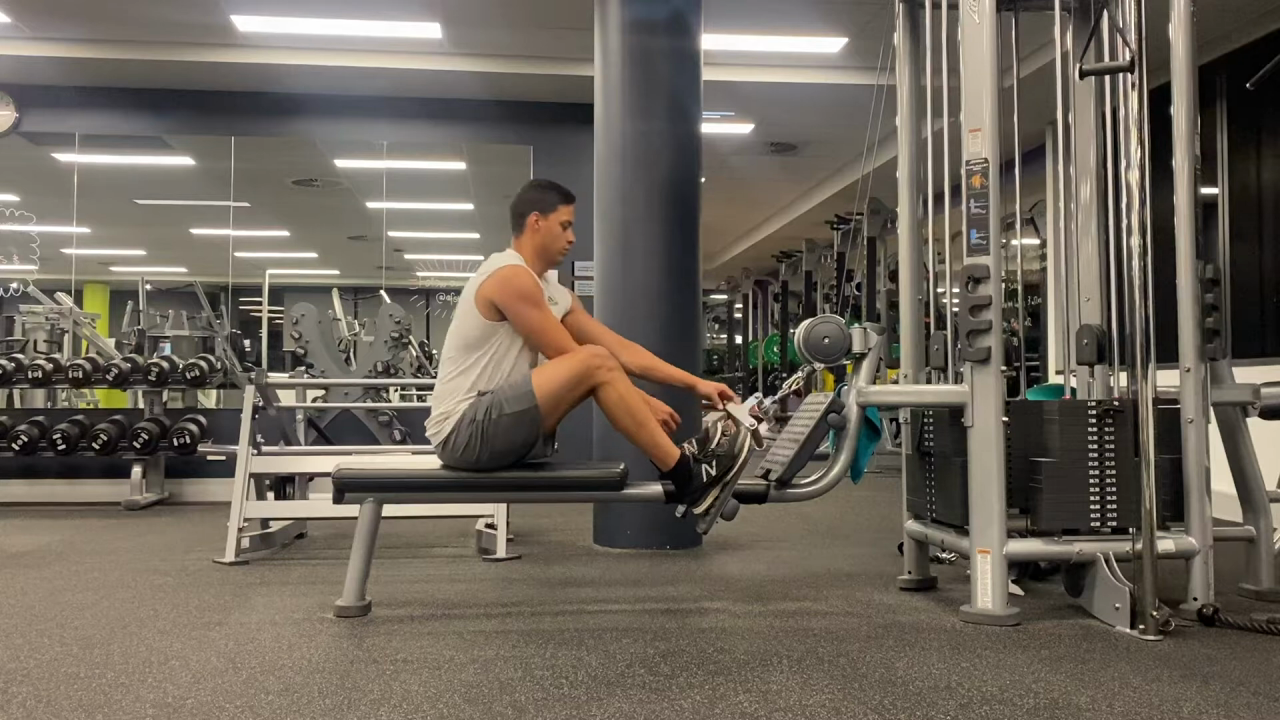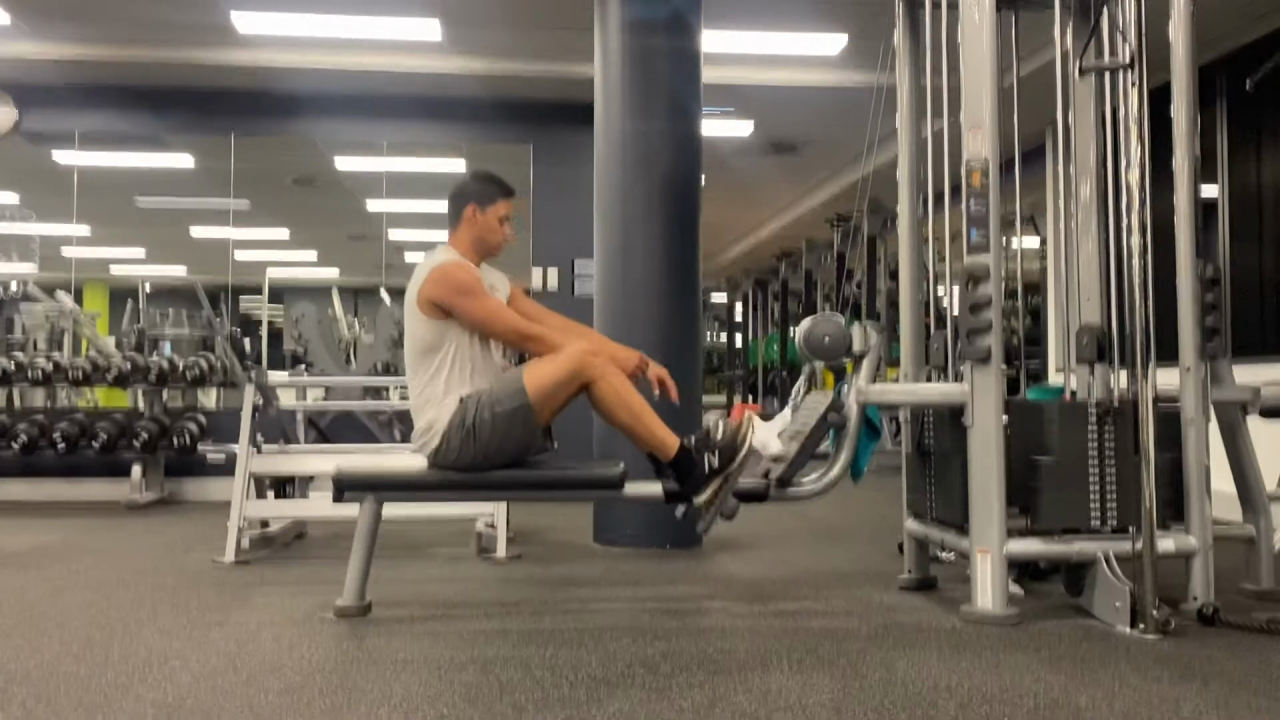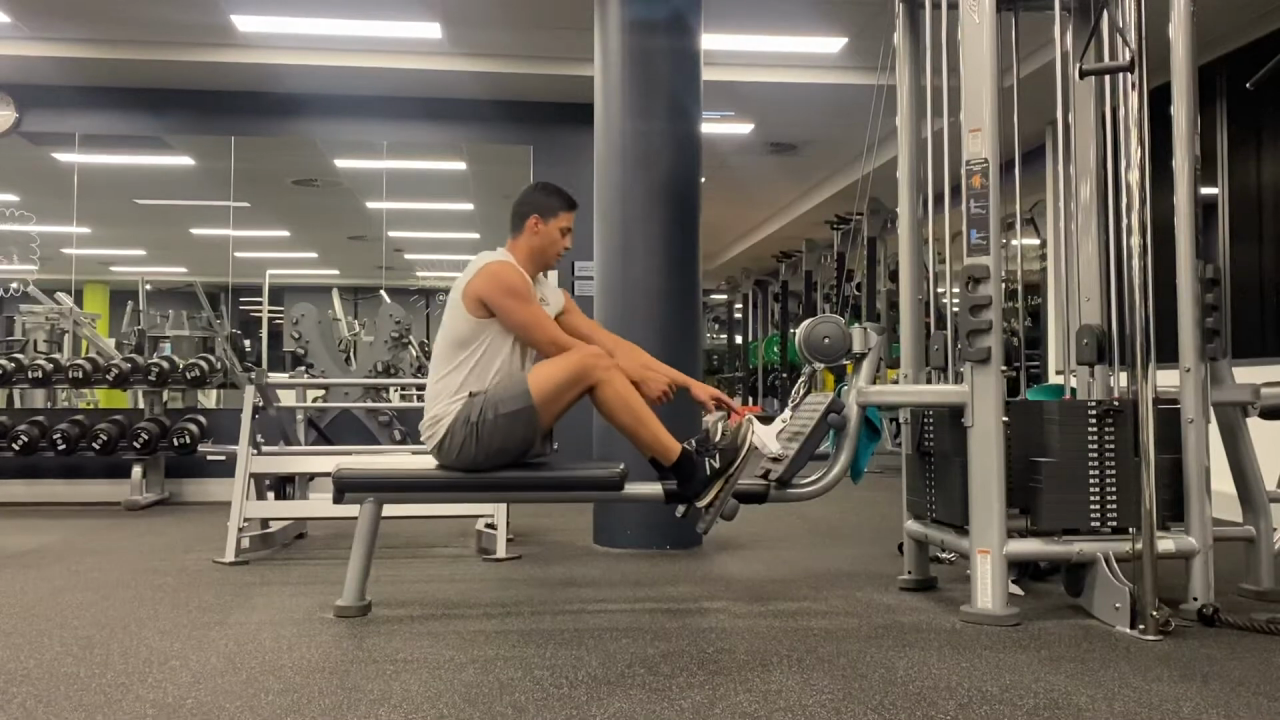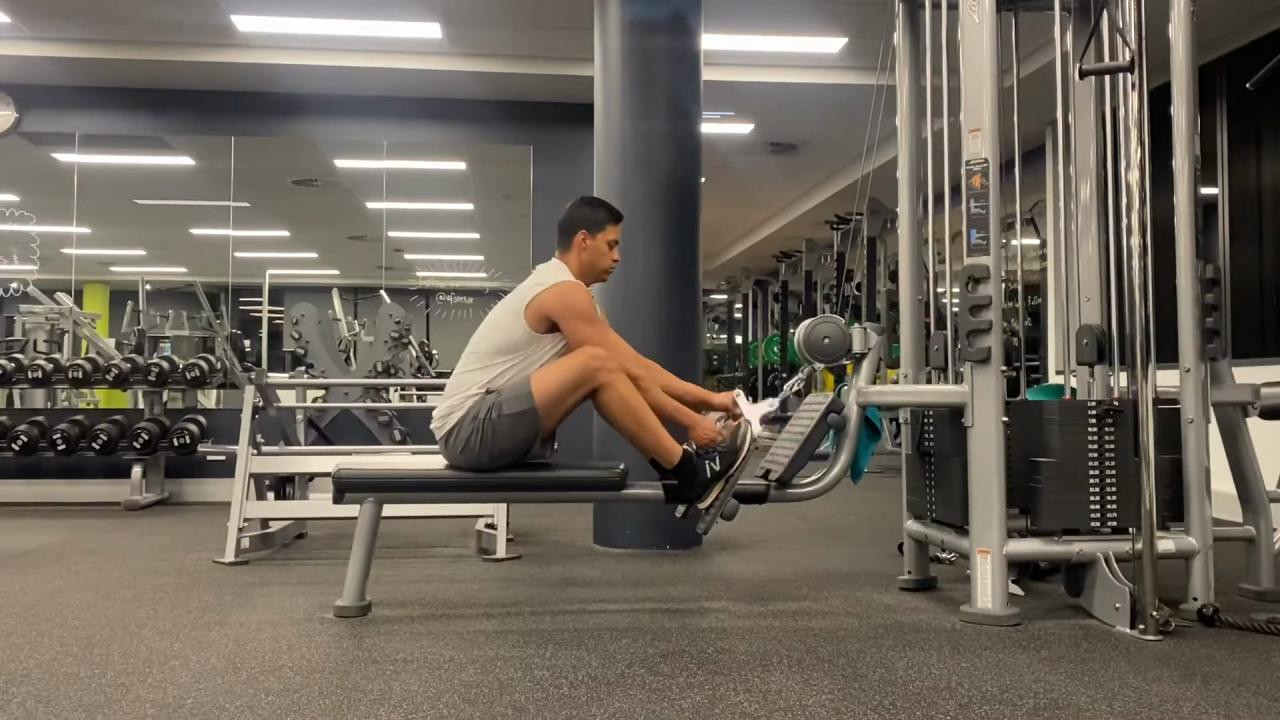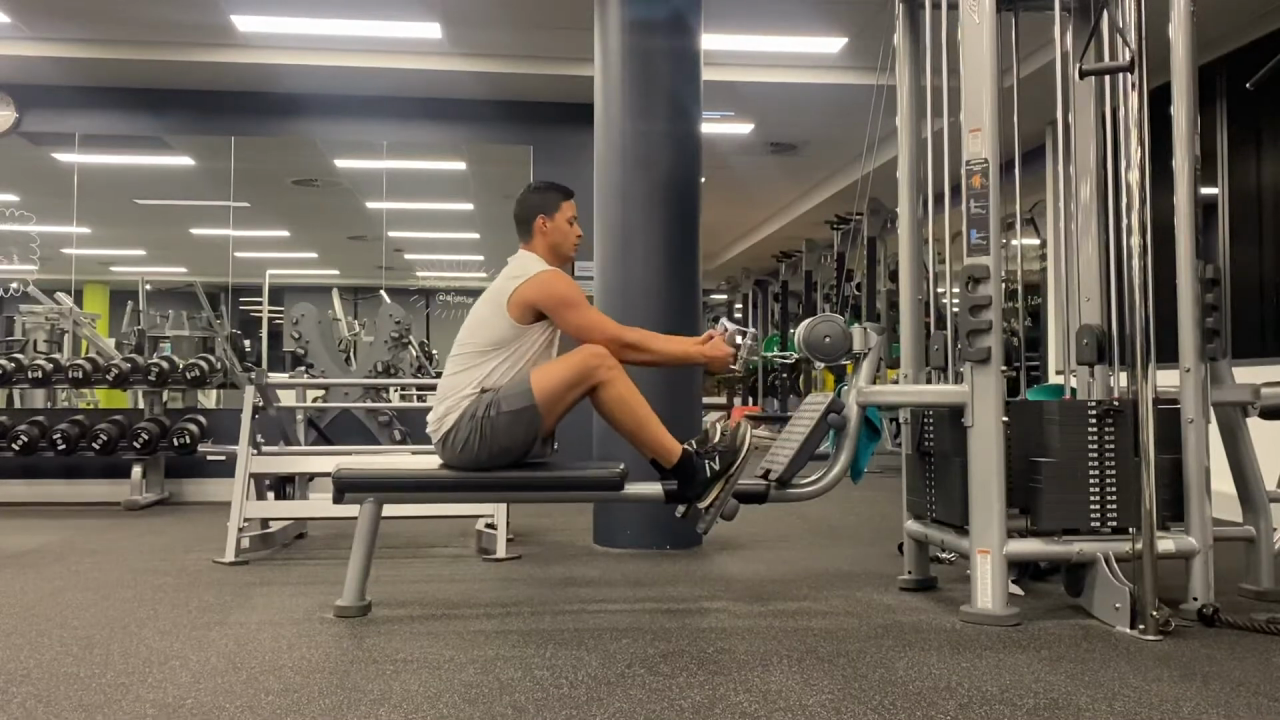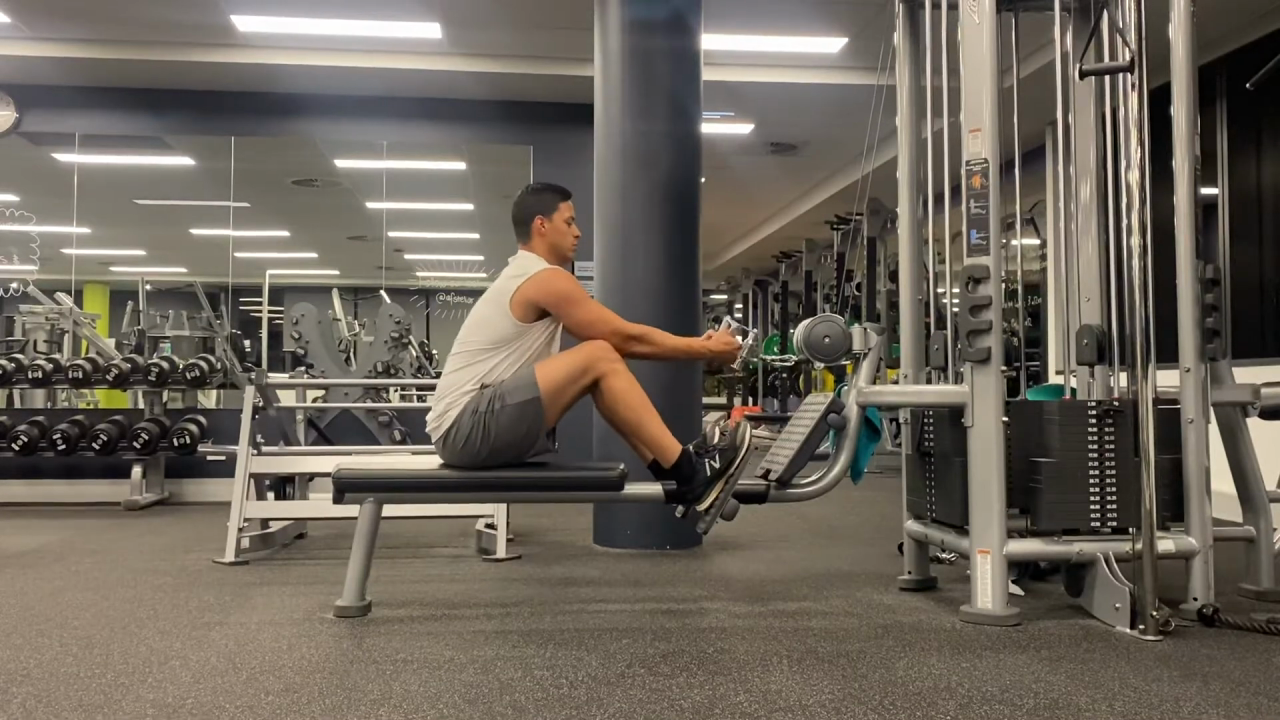
dt=0.4s
person 1, frame 1
left shoulder: (551, 292)
right shoulder: (509, 278)
left elbow: (619, 349)
right elbow: (565, 356)
left wrist: (693, 382)
right wrist: (642, 401)
left hip: (492, 424)
right hip: (464, 431)
left knee: (604, 363)
right knee: (596, 363)
left ankle: (676, 460)
right ankle: (688, 477)
person 1, frame 2
left shoulder: (490, 280)
right shoulder: (446, 273)
left elbow: (563, 329)
right elbow: (525, 338)
left wrist: (637, 358)
right wrist: (611, 358)
left hip: (476, 422)
right hip: (452, 434)
left knee: (587, 362)
right knee: (587, 360)
left ankle: (675, 455)
right ankle: (688, 466)
person 1, frame 3
left shoulder: (546, 293)
right shoulder: (498, 273)
left elbow: (616, 347)
right elbow: (560, 349)
left wrist: (691, 384)
right wrist: (636, 378)
left hip: (486, 423)
right hip: (459, 432)
left knee: (595, 362)
right knee: (592, 362)
left ankle: (676, 459)
right ankle: (689, 470)
person 1, frame 4
left shoulder: (562, 288)
right shoulder: (565, 292)
left elbow: (635, 364)
right elbow: (626, 373)
left wrist: (710, 398)
right wrist: (692, 421)
left hip: (488, 425)
right hip: (468, 431)
left knee: (600, 367)
right knee: (596, 364)
left ankle: (678, 463)
right ankle: (690, 473)
person 1, frame 5
left shoulder: (528, 276)
right shoulder: (544, 281)
left elbow: (617, 337)
right elbow: (621, 344)
left wrist: (694, 343)
right wrist: (701, 357)
left hip: (482, 426)
right hip: (465, 431)
left knee: (597, 363)
right knee: (597, 361)
left ankle: (675, 462)
right ankle: (691, 473)
person 1, frame 6
left shoulder: (529, 277)
right shoulder: (545, 279)
left elbow: (620, 338)
right elbow: (626, 338)
left wrist: (695, 344)
right wrist: (705, 349)
left hip: (483, 425)
right hip: (466, 428)
left knee: (603, 357)
right knee: (600, 357)
left ankle: (673, 466)
right ankle: (690, 475)
